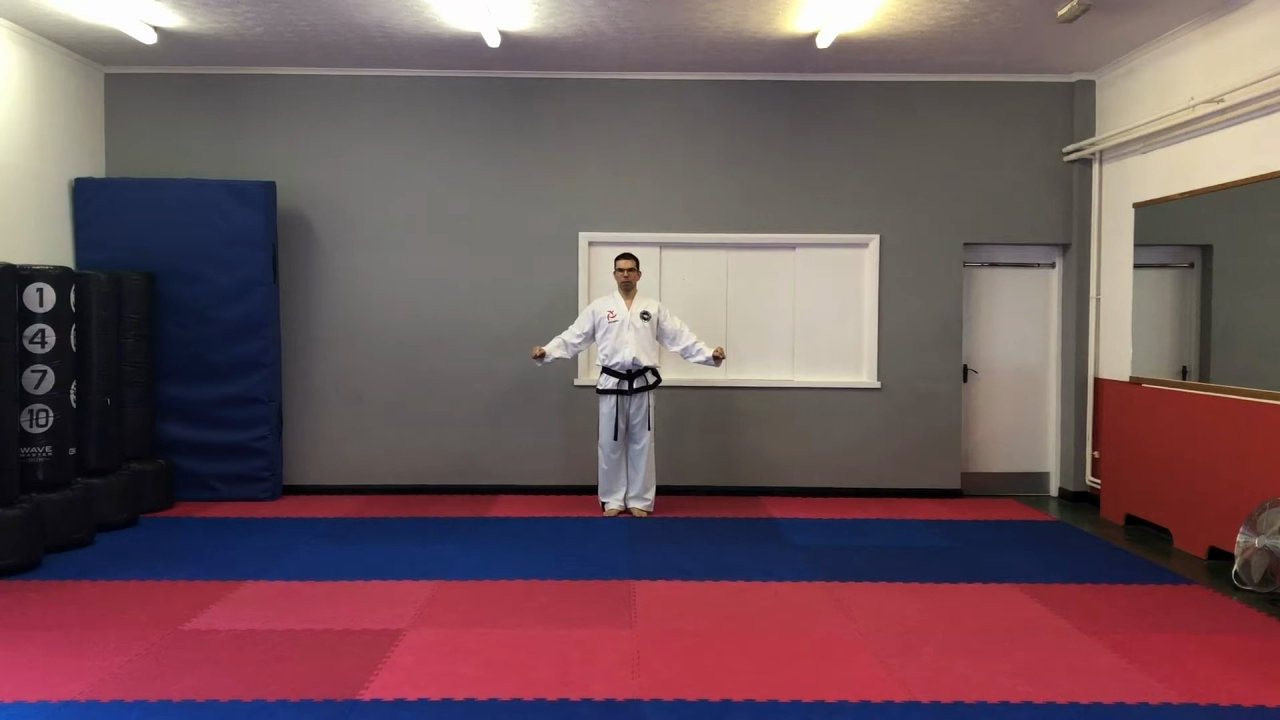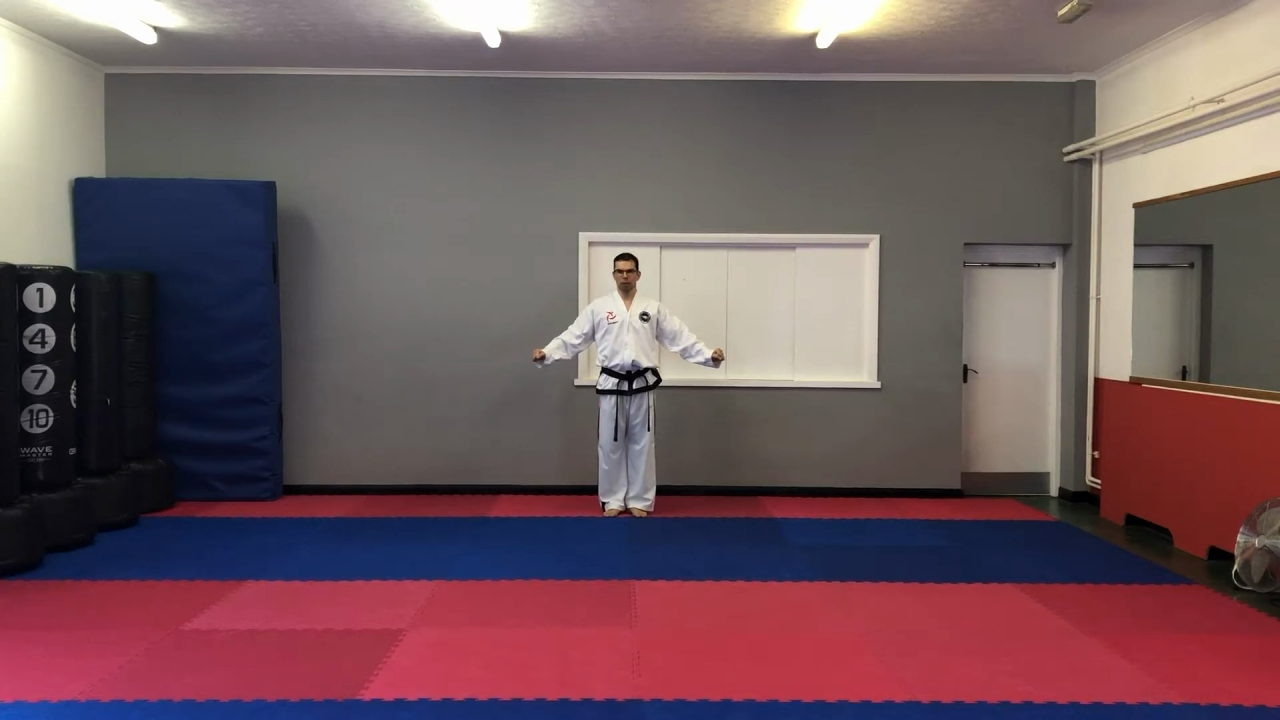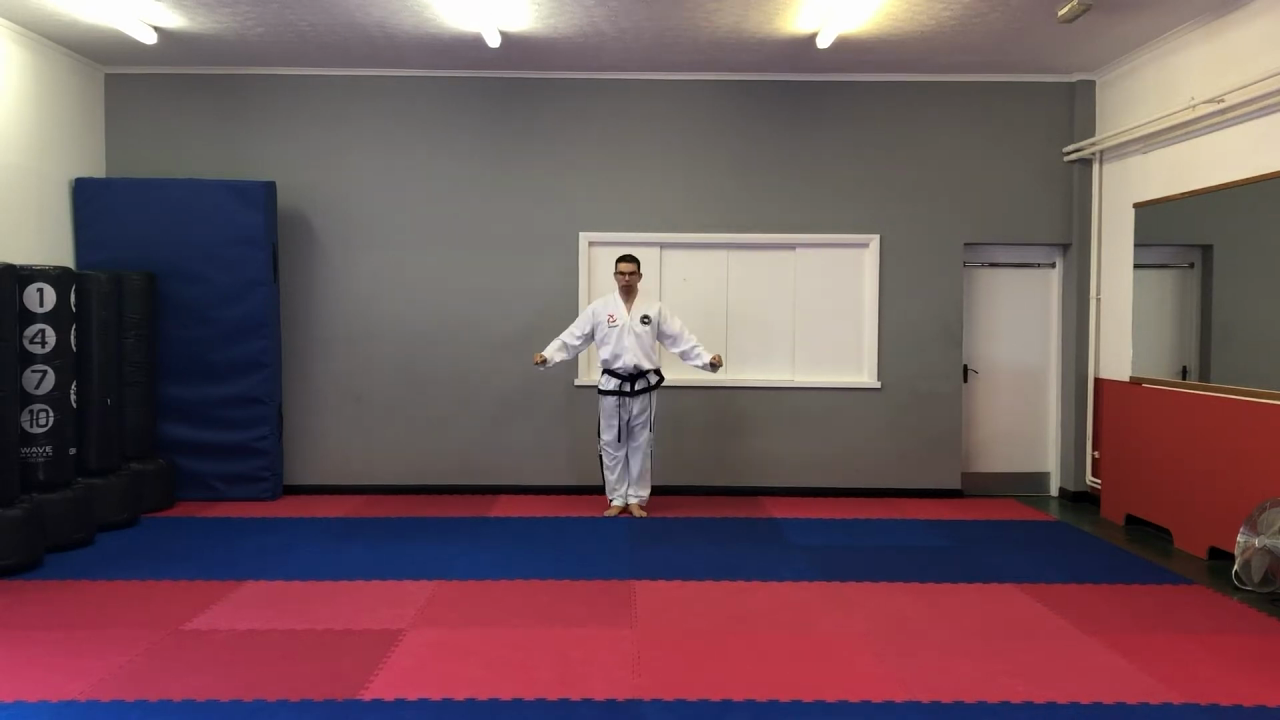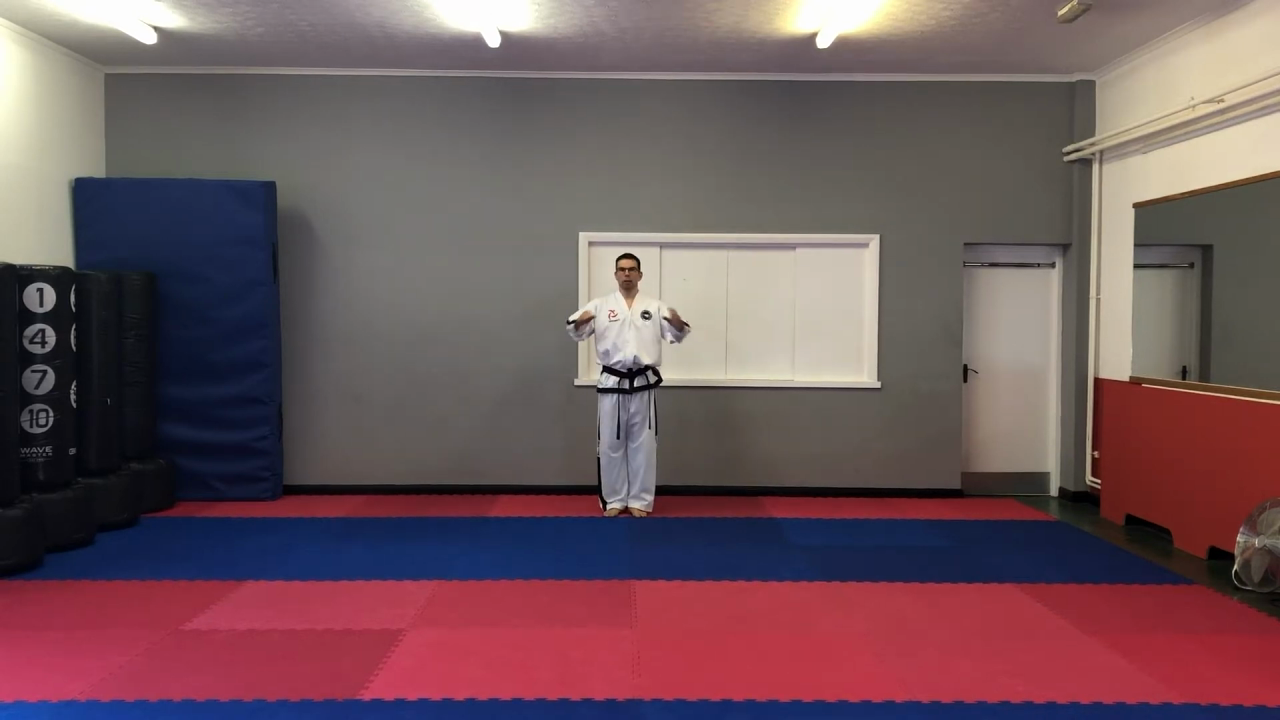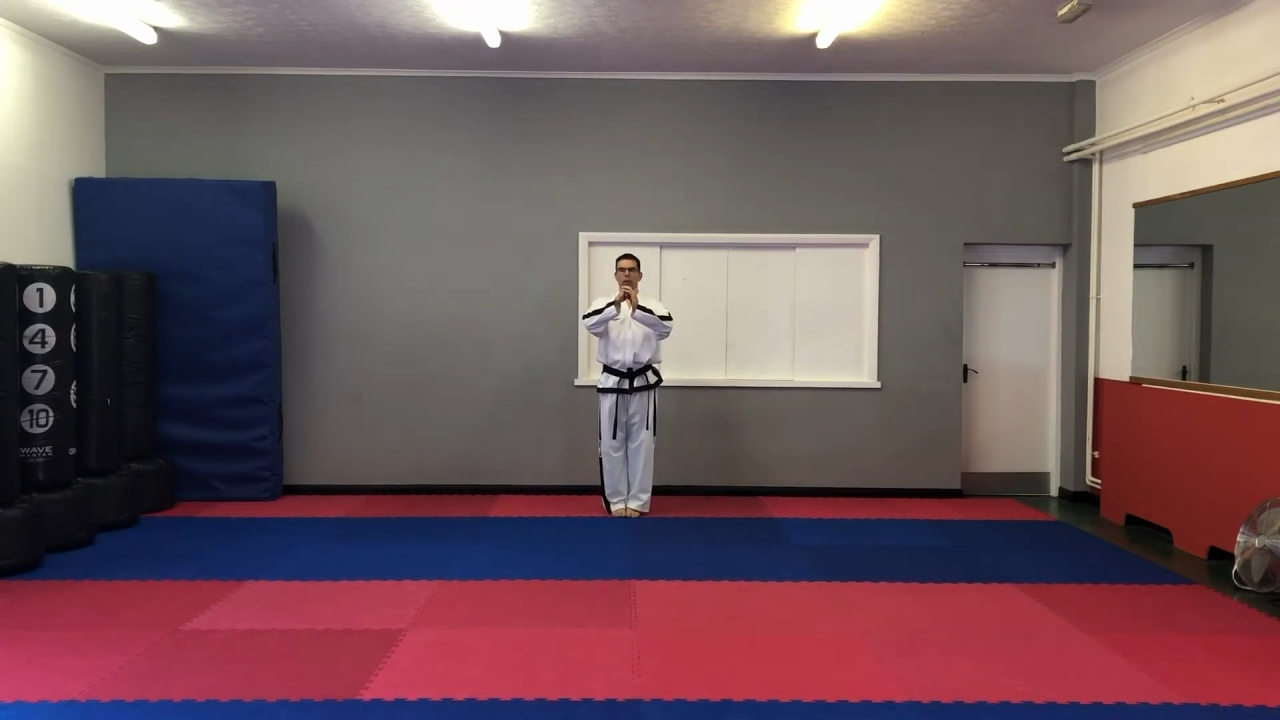
dt=1s
person 1, frame 1
left shoulder: (654, 308)
right shoulder: (598, 307)
left elbow: (680, 338)
right elbow: (573, 337)
left wrist: (709, 354)
right wrist: (546, 351)
left hip: (642, 384)
right hip: (612, 384)
left knee: (641, 443)
right knee: (610, 444)
left ankle: (639, 500)
right ankle: (612, 500)
person 1, frame 2
left shoulder: (654, 308)
right shoulder: (598, 307)
left elbow: (680, 338)
right elbow: (572, 338)
left wrist: (709, 355)
right wrist: (546, 353)
left hip: (642, 384)
right hip: (611, 384)
left knee: (642, 445)
right knee: (610, 445)
left ankle: (639, 501)
right ankle: (613, 500)
person 1, frame 3
left shoulder: (655, 309)
right shoulder: (599, 308)
left elbow: (681, 339)
right elbow: (572, 337)
left wrist: (707, 360)
right wrist: (547, 355)
left hip: (644, 386)
right hip: (612, 386)
left knee: (640, 445)
right knee: (612, 445)
left ankle: (636, 499)
right ankle: (617, 499)
person 1, frame 4
left shoulder: (654, 306)
right shoulder: (601, 305)
left elbow: (675, 333)
right elbow: (577, 328)
left wrist: (677, 323)
right wrist: (580, 322)
left hip: (643, 383)
right hip: (612, 383)
left knee: (643, 444)
right knee: (610, 444)
left ankle: (640, 500)
right ankle: (614, 500)
person 1, frame 5
left shoulder: (652, 305)
right shoulder: (603, 304)
left elbow: (665, 328)
right elbow: (590, 324)
left wrist: (636, 307)
right wrist: (616, 304)
left hip: (643, 383)
right hip: (612, 382)
left knee: (641, 443)
right knee: (612, 444)
left ankle: (637, 501)
right ankle: (616, 500)
